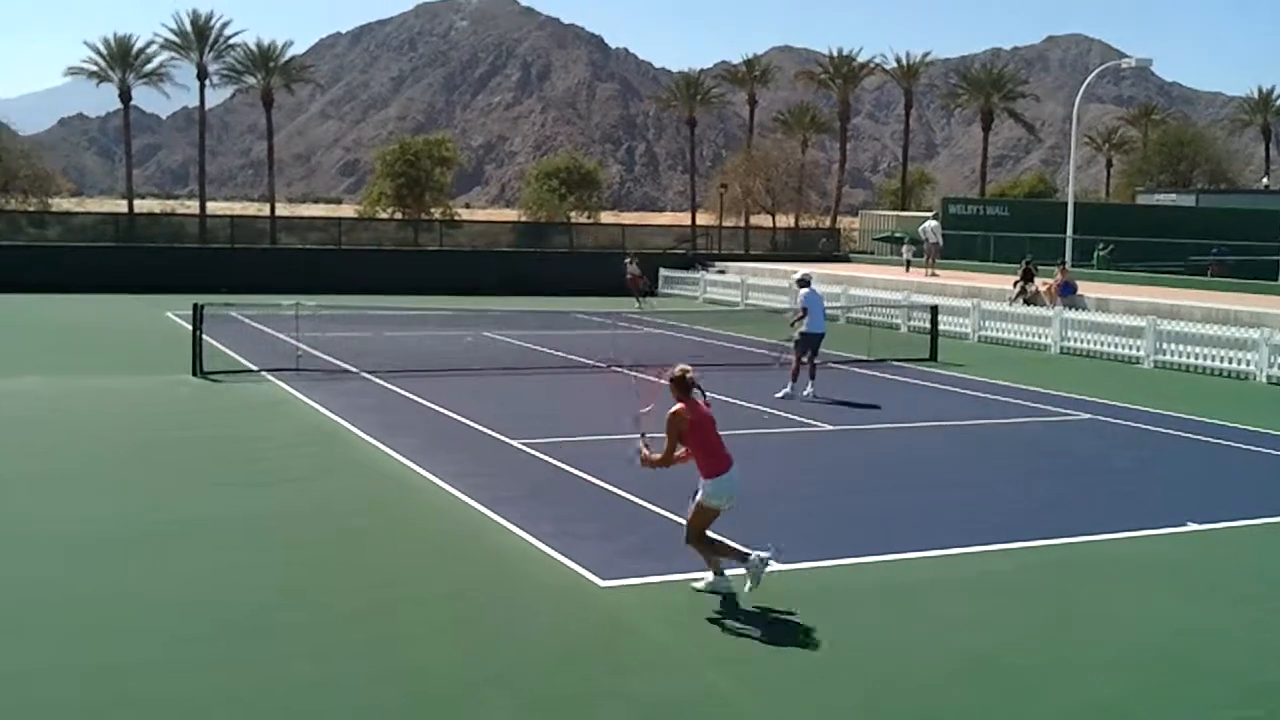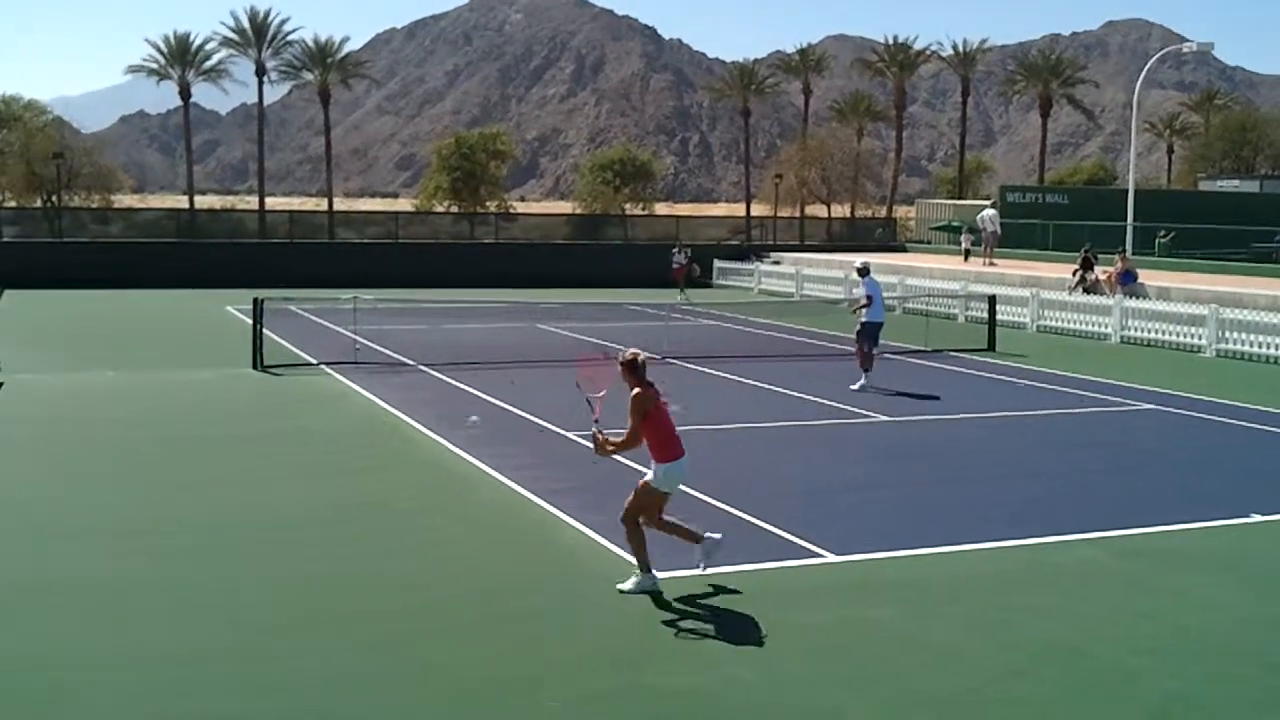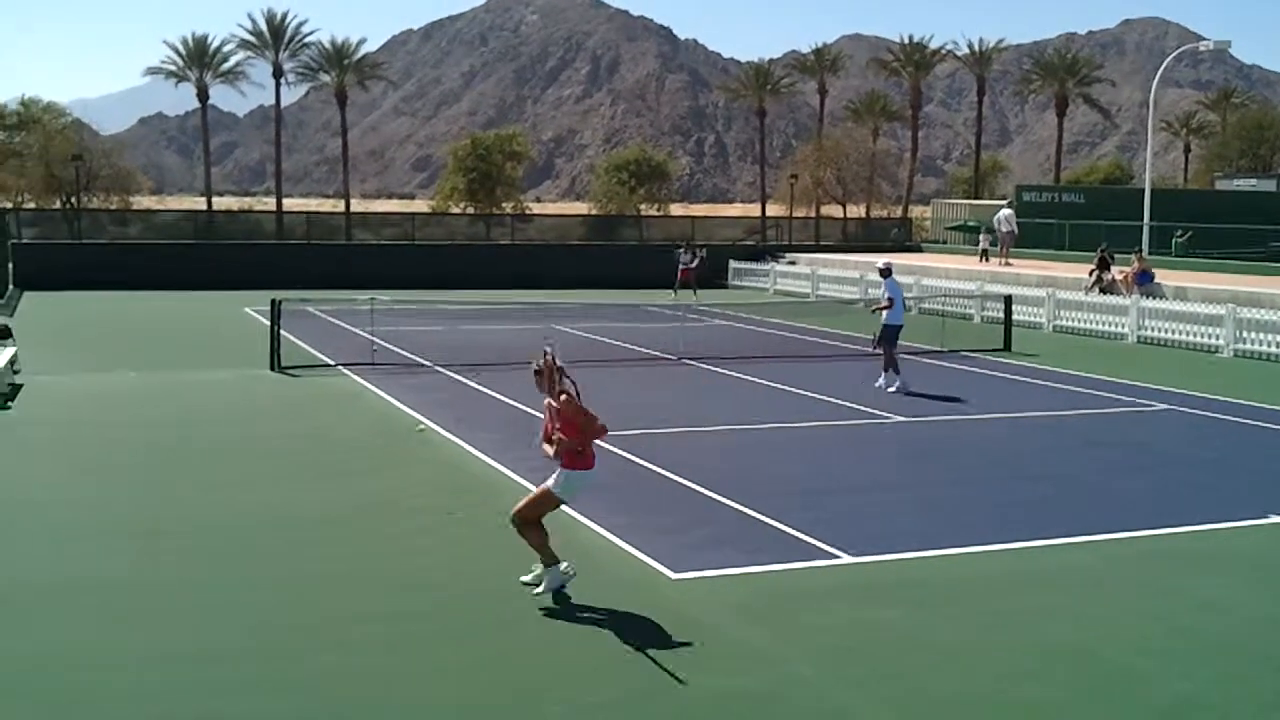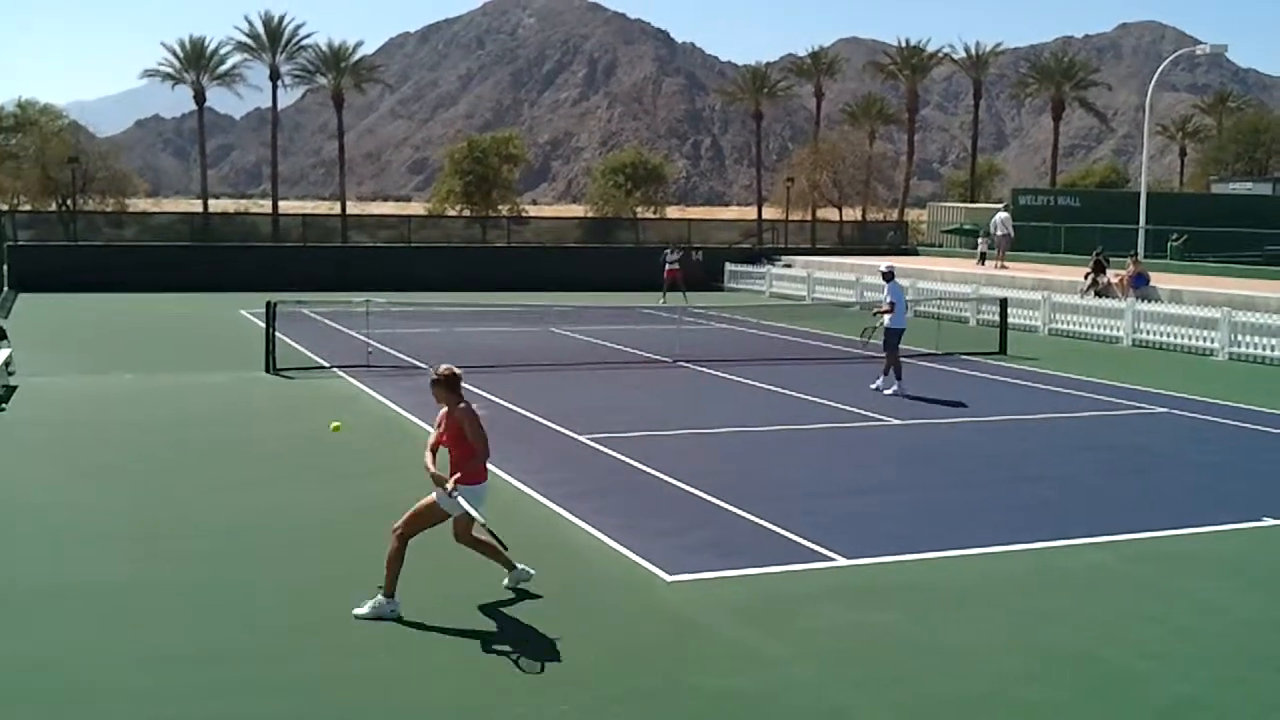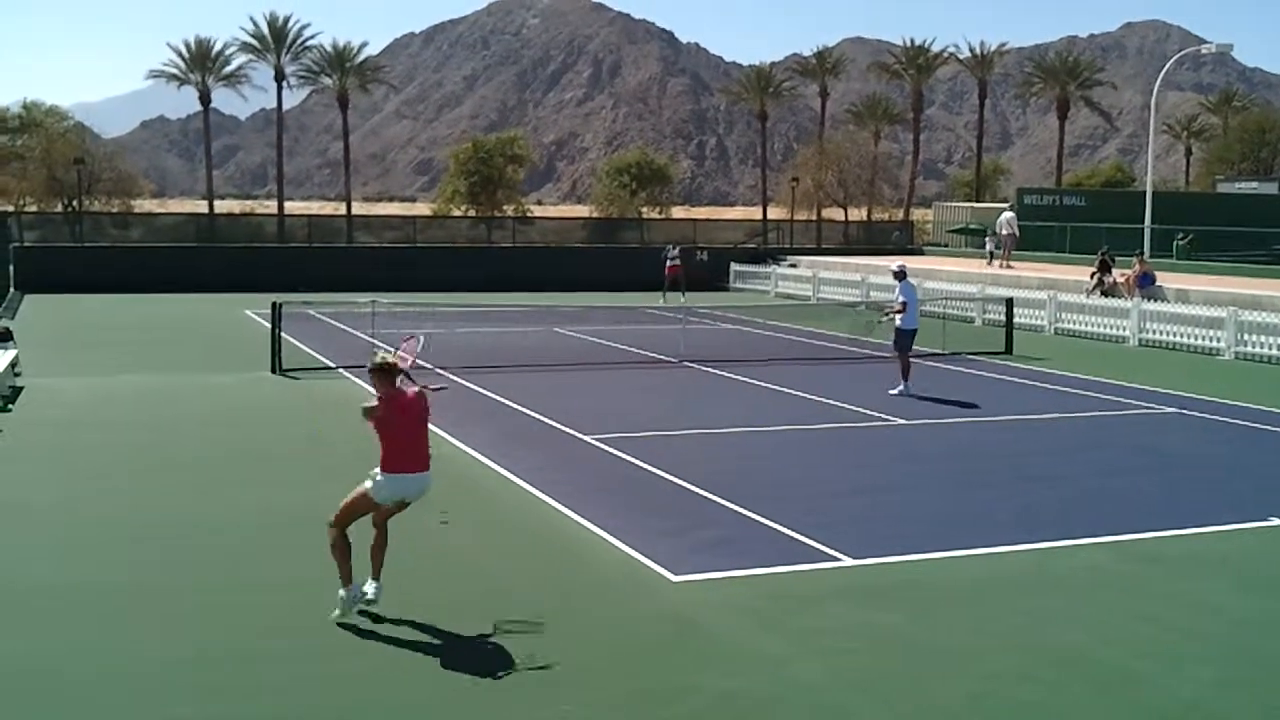
dt=0.2s
person 1, frame 1
left shoulder: (676, 414)
right shoulder: (700, 406)
left elbow: (666, 460)
left wrist: (648, 457)
right wrist: (655, 459)
left hip: (716, 483)
right hip: (725, 475)
left knee: (694, 538)
right knee: (696, 533)
left ankle: (752, 560)
right ankle: (719, 578)
person 1, frame 2
left shoulder: (638, 396)
right shoulder: (649, 393)
left elbow: (630, 439)
right elbow: (638, 437)
left wrist: (603, 441)
right wrist: (609, 446)
left hip: (668, 467)
right hip: (671, 463)
left knee: (628, 518)
right knee: (651, 519)
left ankle: (645, 578)
right ankle: (705, 541)
person 1, frame 3
left shoulder: (566, 402)
right shoulder: (550, 404)
left elbow: (600, 429)
right elbow: (546, 441)
left wrist: (565, 444)
right wrist: (553, 450)
left hip: (574, 475)
right hip: (570, 471)
left knee: (519, 517)
right knee: (531, 516)
left ankle: (554, 568)
right ankle: (548, 568)
person 1, frame 4
left shoulder: (462, 412)
right shoulder: (445, 414)
left elbow: (483, 454)
right elbow: (430, 451)
left wrist: (458, 478)
right wrist: (434, 472)
left hip: (463, 489)
right hip: (473, 489)
left knee: (400, 532)
right knee: (465, 536)
left ankle: (387, 601)
right ankle: (515, 569)
person 1, frame 5
left shoulder: (375, 407)
right shoulder: (419, 396)
left hip: (392, 480)
right hip: (421, 478)
left knee: (337, 525)
right knee: (379, 521)
left ankle: (348, 590)
right ankle: (374, 585)
